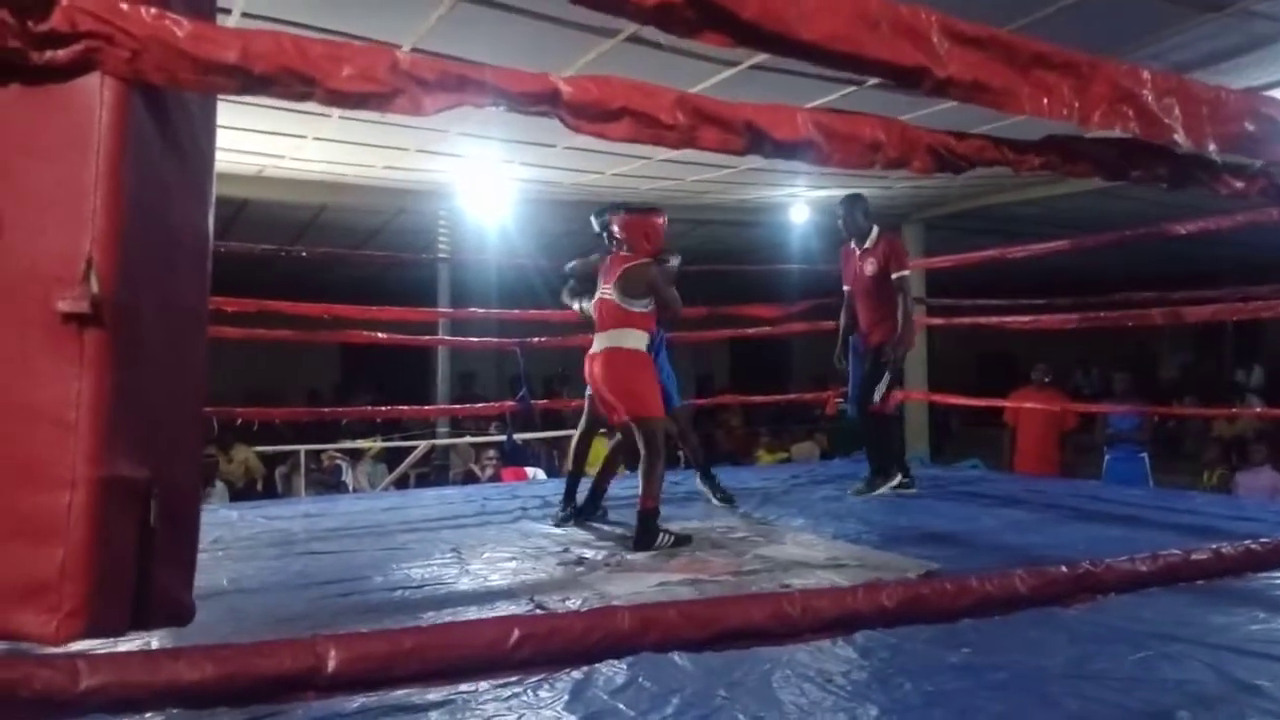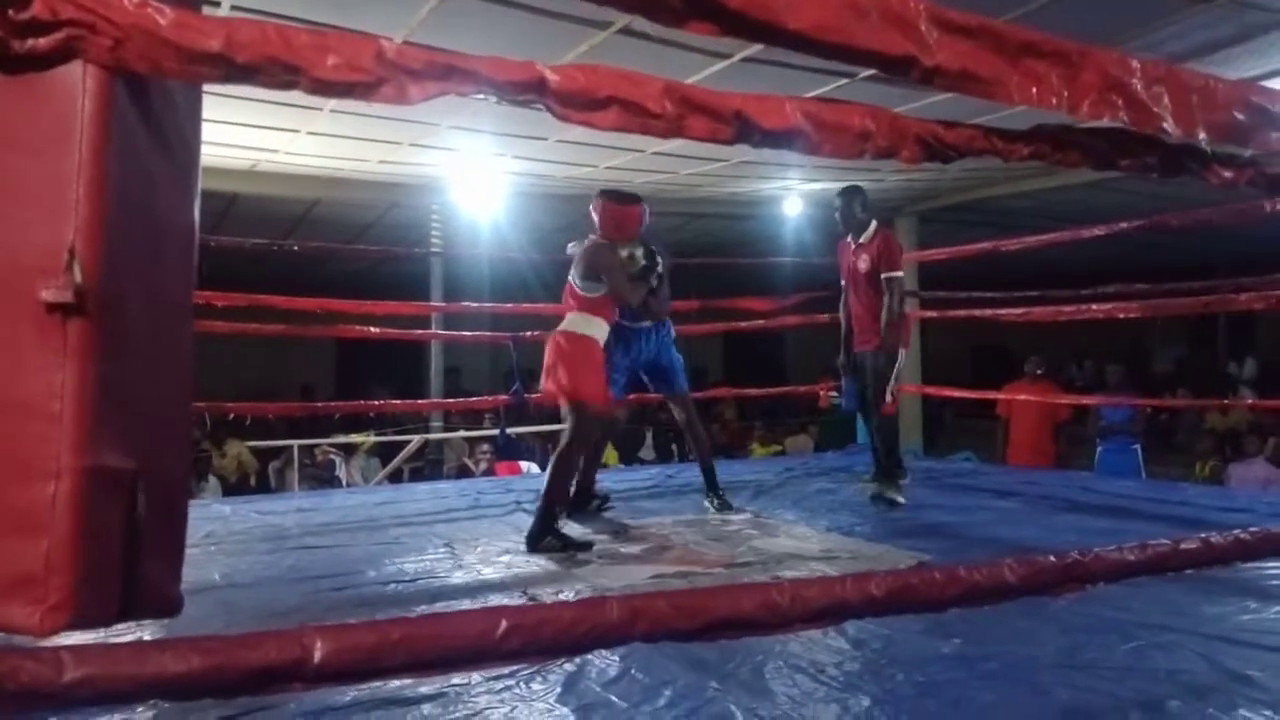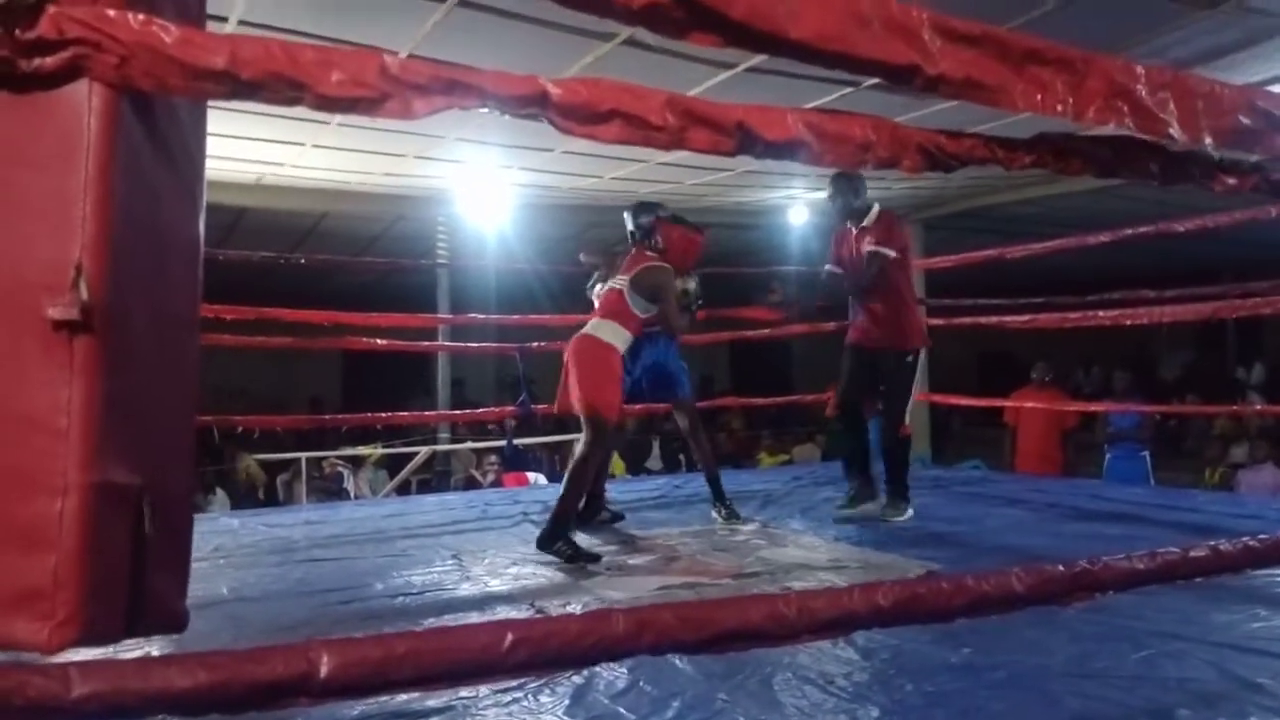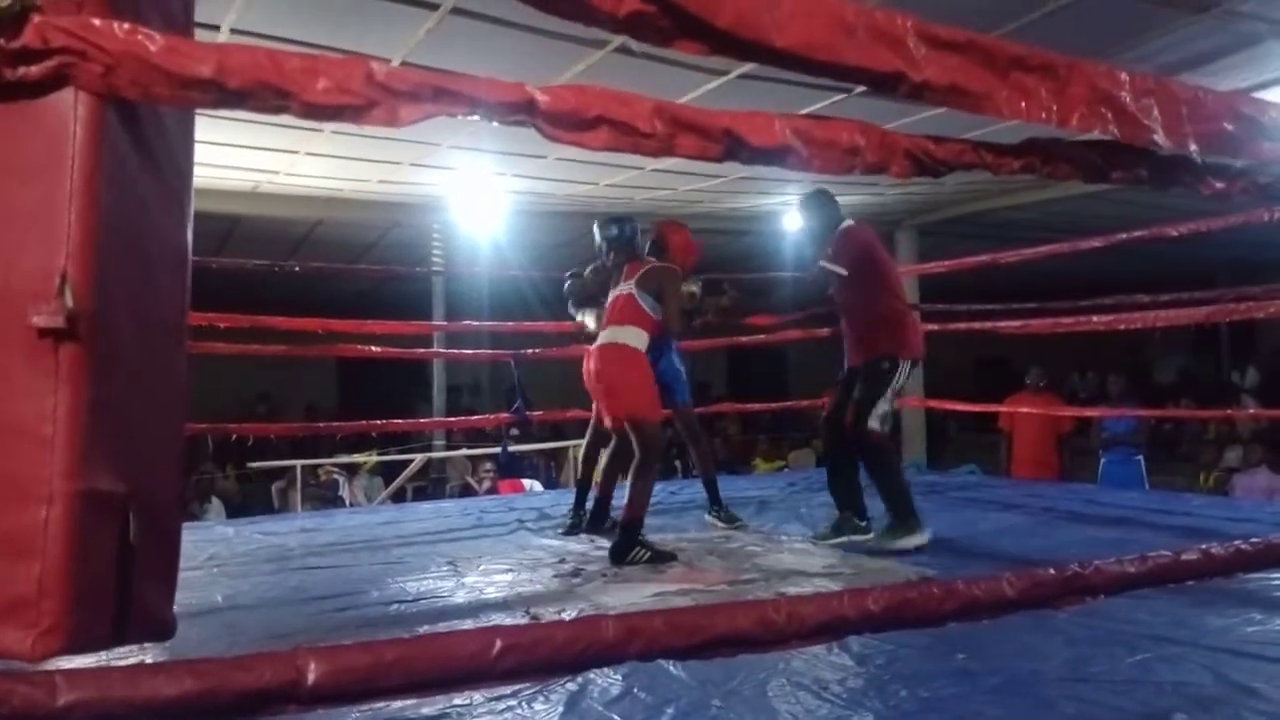
dt=0.4s
person 1, frame 1
left shoulder: (606, 265)
right shoulder: (647, 271)
left elbow: (571, 295)
right elbow: (674, 310)
left wrist: (581, 302)
right wrist: (663, 283)
left hip: (599, 359)
right hip: (625, 359)
left knee: (589, 431)
right knee: (652, 442)
left ankle: (572, 503)
right ankle: (647, 529)
person 1, frame 2
left shoulder: (593, 248)
right shoulder: (603, 252)
right elbow: (628, 299)
right wrist: (645, 282)
left hip: (578, 345)
right hip: (577, 346)
left knee: (591, 424)
right knee: (582, 431)
left ankle: (575, 494)
right ankle: (543, 527)
person 1, frame 3
left shoulder: (634, 259)
right shoulder: (661, 274)
right elbow: (673, 326)
right wrist: (685, 312)
left hip: (586, 347)
right hip: (598, 352)
left knee: (600, 433)
right knee: (599, 439)
left ankle: (580, 510)
right ankle: (555, 530)
person 1, frame 4
left shoulder: (621, 275)
right shoulder: (666, 274)
right elbow: (674, 327)
left hip: (598, 357)
right hip: (625, 359)
left knee: (622, 437)
right knee: (650, 445)
right ankle: (627, 540)
person 2, frame 1
left shoulder: (889, 245)
right shoulder: (847, 253)
left elbow: (904, 297)
left wrist: (900, 342)
right wrist: (842, 343)
left hip: (890, 341)
right hip: (869, 341)
left knee: (867, 401)
right knee: (882, 405)
left ankle: (881, 472)
right ankle: (900, 474)
person 2, frame 2
left shoulder: (885, 242)
right shoulder: (844, 248)
left elbow: (893, 299)
left wrist: (883, 346)
right wrist: (846, 347)
left hip: (887, 340)
right hip: (861, 342)
left knee: (880, 403)
right knee: (867, 407)
left ankle: (890, 480)
right ankle: (888, 468)
person 2, frame 3
left shoulder: (890, 226)
right shoulder: (841, 234)
left elbow: (864, 279)
right elbow: (833, 280)
left hip: (900, 338)
right hip: (863, 336)
left knee: (894, 418)
right knee: (847, 407)
left ankle: (898, 498)
right ankle: (862, 487)
person 2, frame 4
left shoulder: (852, 237)
right shoulder: (840, 244)
left hip: (893, 349)
right hip: (865, 353)
left knee: (866, 428)
right knee: (836, 428)
left ankle: (906, 521)
right ankle: (853, 517)
person 3, frame 1
left shoulder: (655, 261)
right shoulder: (600, 263)
right elbow: (571, 295)
left hip: (650, 348)
left knee: (679, 421)
left ankle: (707, 479)
right ankle: (569, 498)
person 3, frame 2
left shoulder: (653, 259)
left elbow: (659, 310)
left wrist: (641, 278)
left hip: (656, 337)
right hip: (620, 338)
left knee: (686, 412)
left ankle: (712, 489)
right ankle: (584, 490)
person 3, frame 3
left shoulder: (679, 274)
left elbow: (683, 323)
right elbow: (594, 289)
left wrist: (686, 303)
left hip: (661, 345)
right hip: (625, 344)
left knee: (690, 420)
left ankle: (720, 499)
right ankle: (592, 499)
person 3, frame 4
left shoulder: (678, 284)
right elbow: (578, 303)
left wrist: (687, 307)
left hip: (658, 351)
left knee: (689, 426)
right knee: (599, 429)
left ankle: (716, 504)
right ankle: (580, 508)
